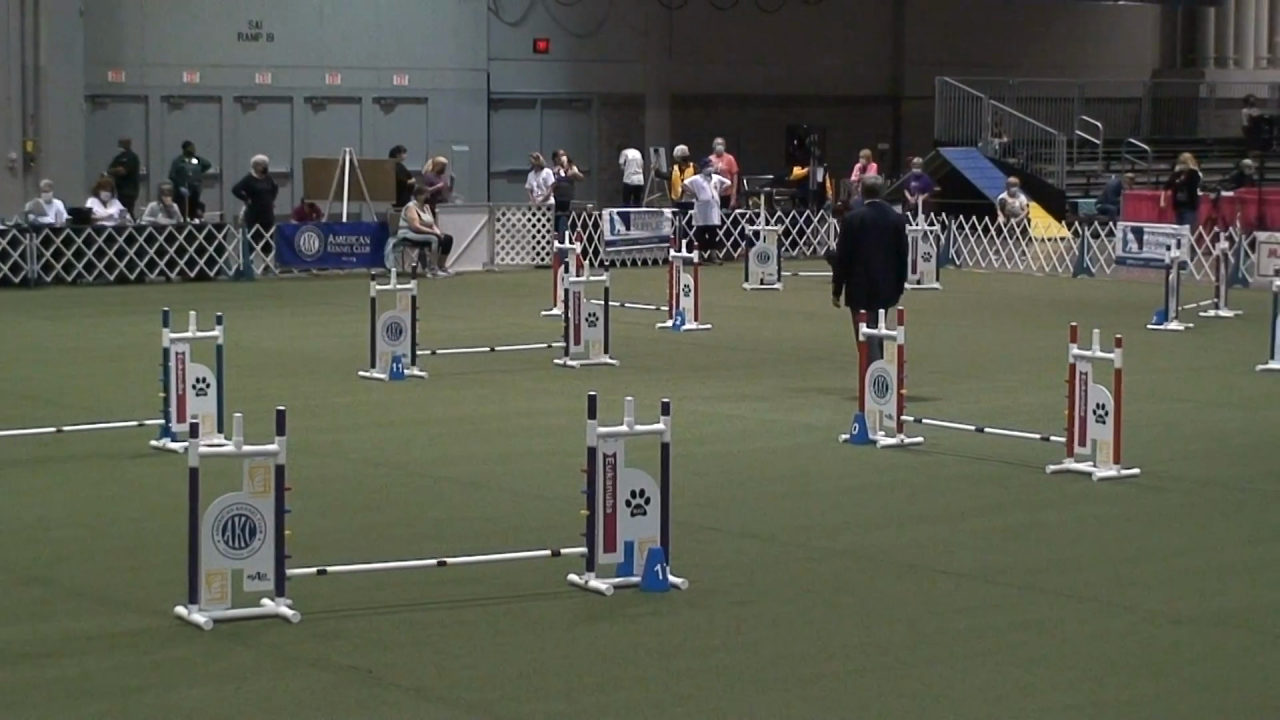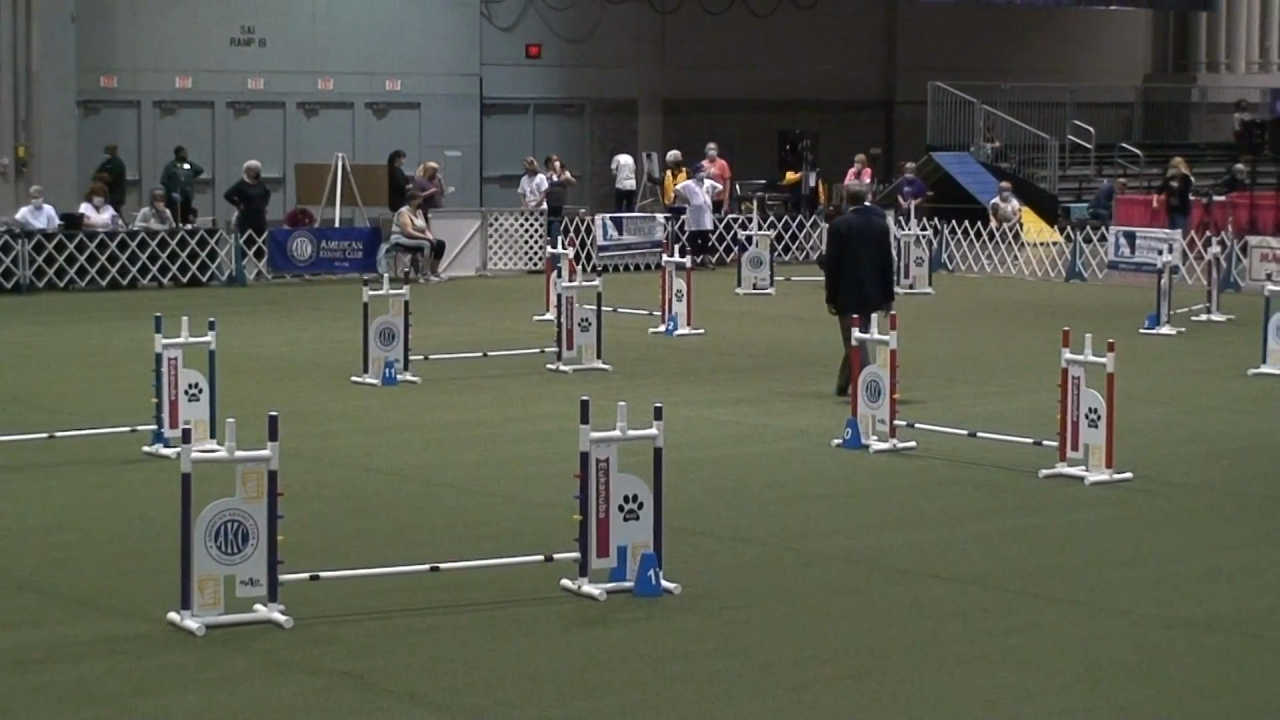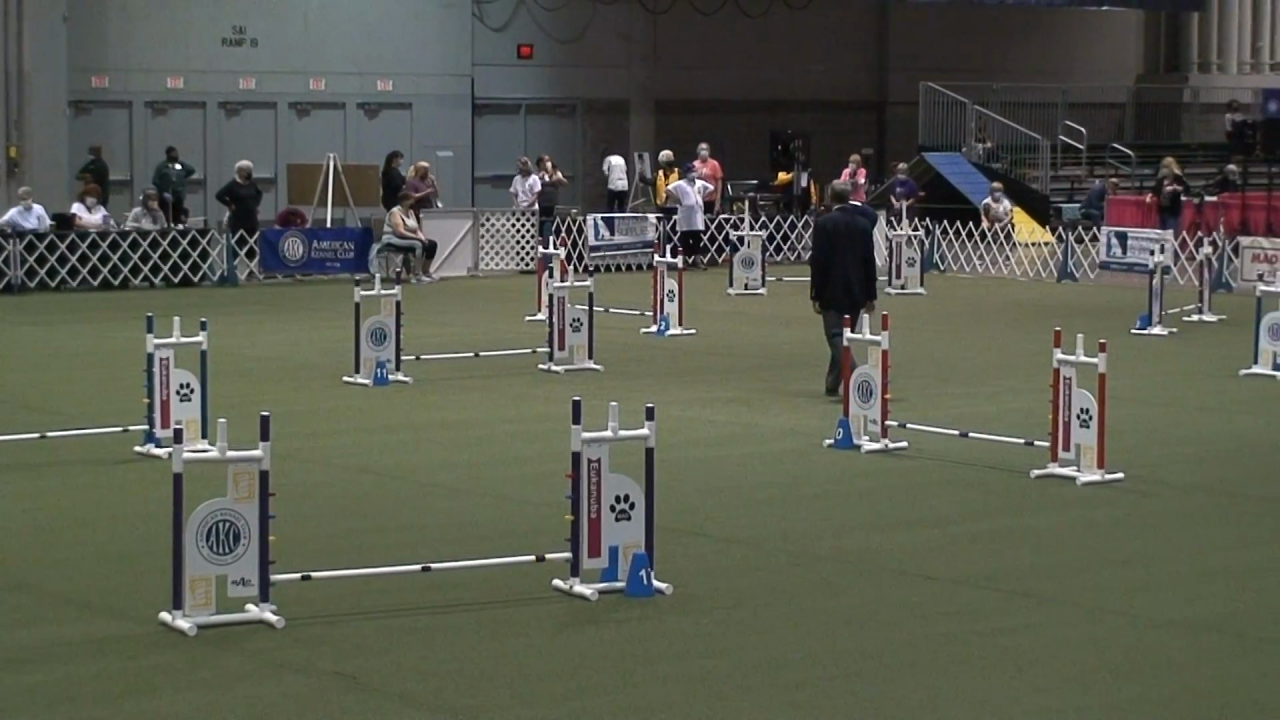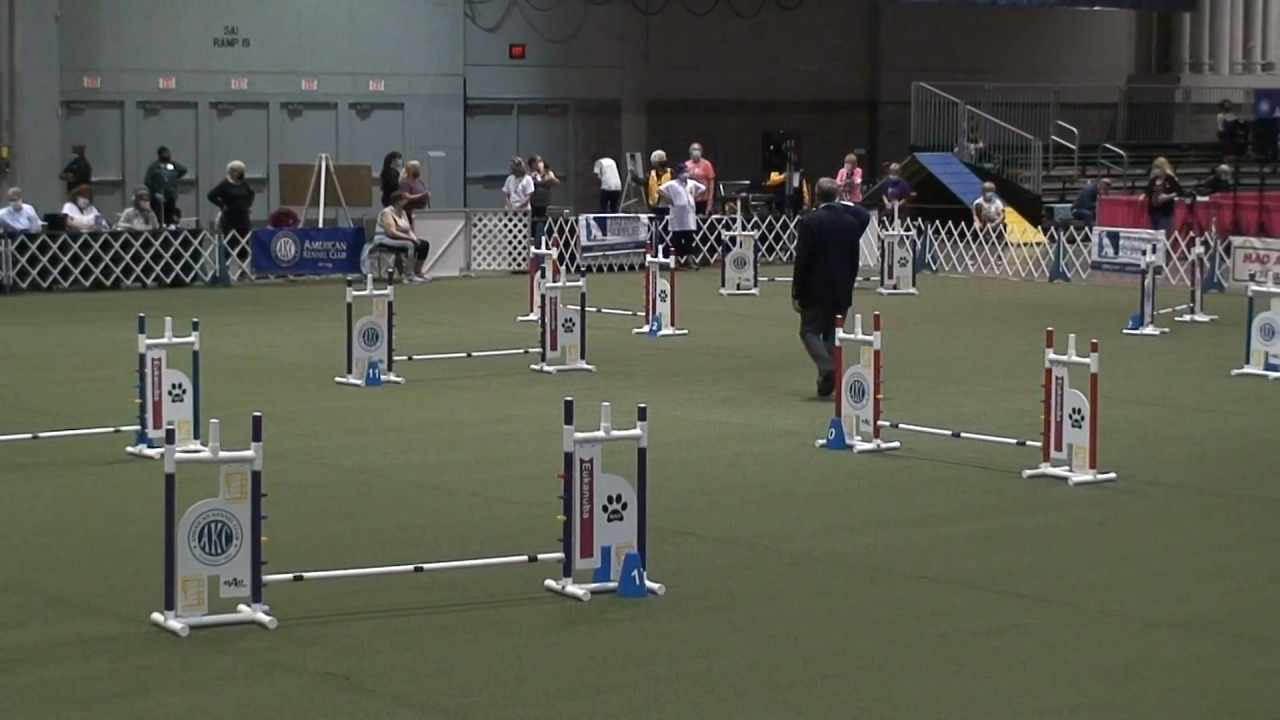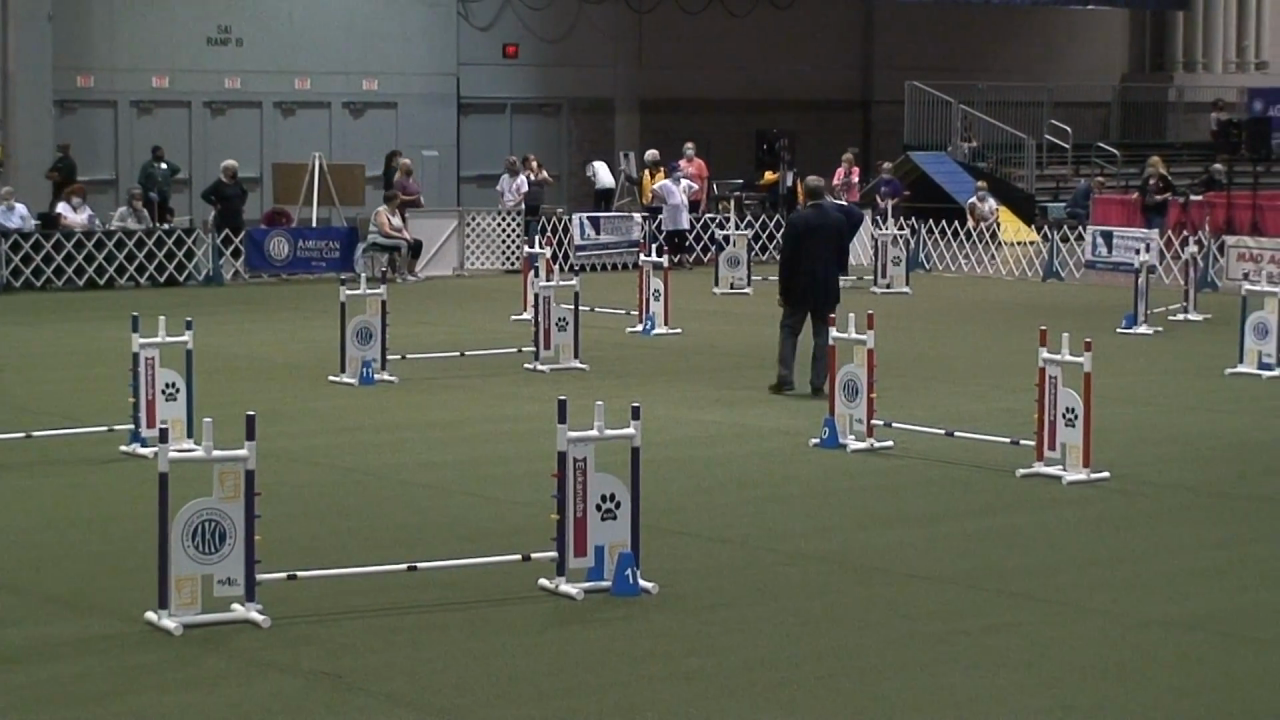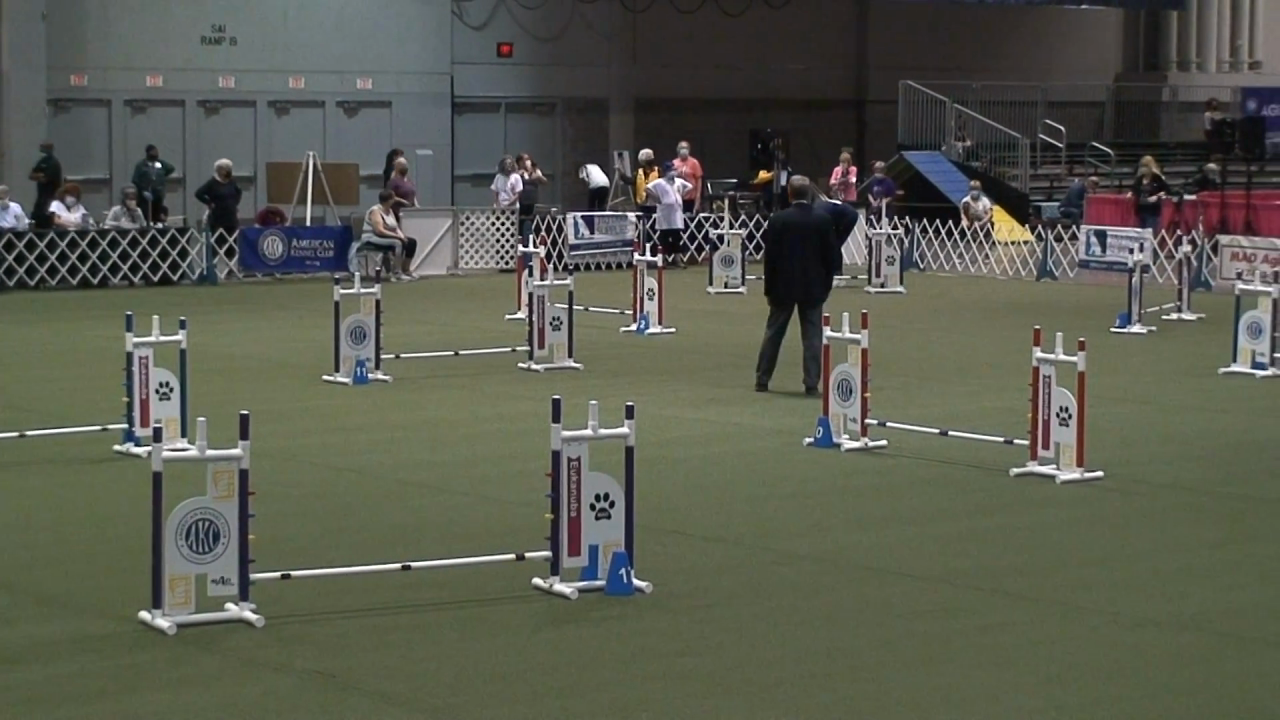
dt=0.2s
person 1, frame 1
left shoulder: (852, 219)
right shoulder: (897, 218)
left elbow: (841, 257)
right elbow: (902, 255)
left wrist: (836, 289)
right wrist: (898, 289)
left hip: (860, 287)
right hip: (886, 287)
person 1, frame 2
left shoulder: (838, 225)
right shoulder: (881, 225)
left elbow: (831, 263)
right elbow: (887, 263)
left wrist: (830, 297)
right wrist: (888, 296)
left hip: (847, 293)
right hip: (871, 294)
left knee: (853, 339)
right ankle: (843, 384)
person 1, frame 3
left shoulder: (824, 223)
right shoulder: (864, 223)
left elbow: (817, 261)
right elbow: (870, 262)
left wrist: (815, 294)
right wrist: (871, 295)
left hip: (832, 292)
right hip: (856, 292)
left knee: (835, 335)
right knee: (843, 335)
right ankle: (833, 384)
person 1, frame 4
left shoulder: (809, 221)
right shoulder: (851, 222)
left elbow: (802, 259)
right elbow: (855, 259)
left wrist: (797, 292)
left hip: (815, 290)
right hip: (841, 290)
left knee: (810, 332)
right knee: (832, 336)
left ankle: (828, 368)
right ankle: (826, 385)
person 1, frame 5
left shoulder: (795, 220)
right shoulder: (839, 220)
left elbow: (786, 258)
right elbow: (844, 256)
left wrist: (783, 289)
left hip: (800, 288)
right hip: (828, 289)
left knee: (788, 332)
right knee: (823, 336)
left ankle: (785, 379)
right ankle: (818, 385)
person 1, frame 6
left shoulder: (778, 219)
right shoulder: (823, 220)
left elbow: (770, 257)
right elbow: (832, 256)
left wrist: (769, 288)
right wrist: (827, 283)
left hip: (783, 287)
right hip: (812, 287)
left knee: (773, 332)
right knee: (812, 335)
left ankle: (762, 379)
right ankle: (811, 383)
